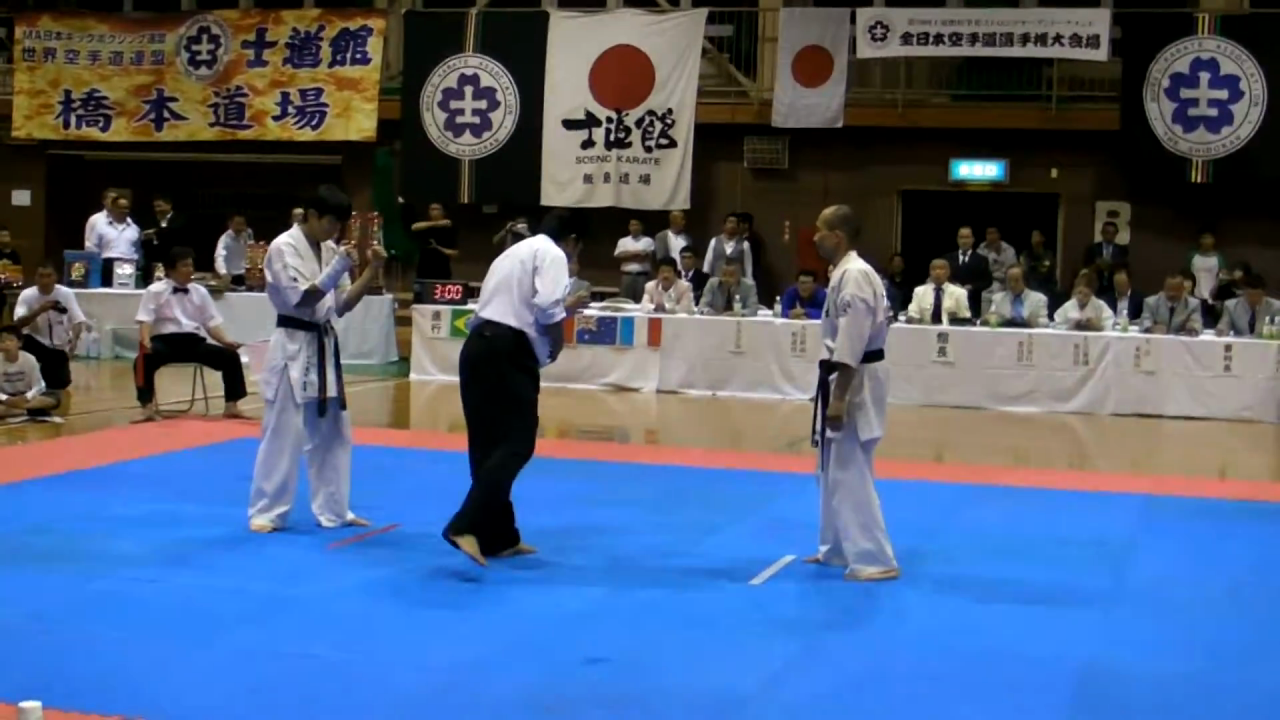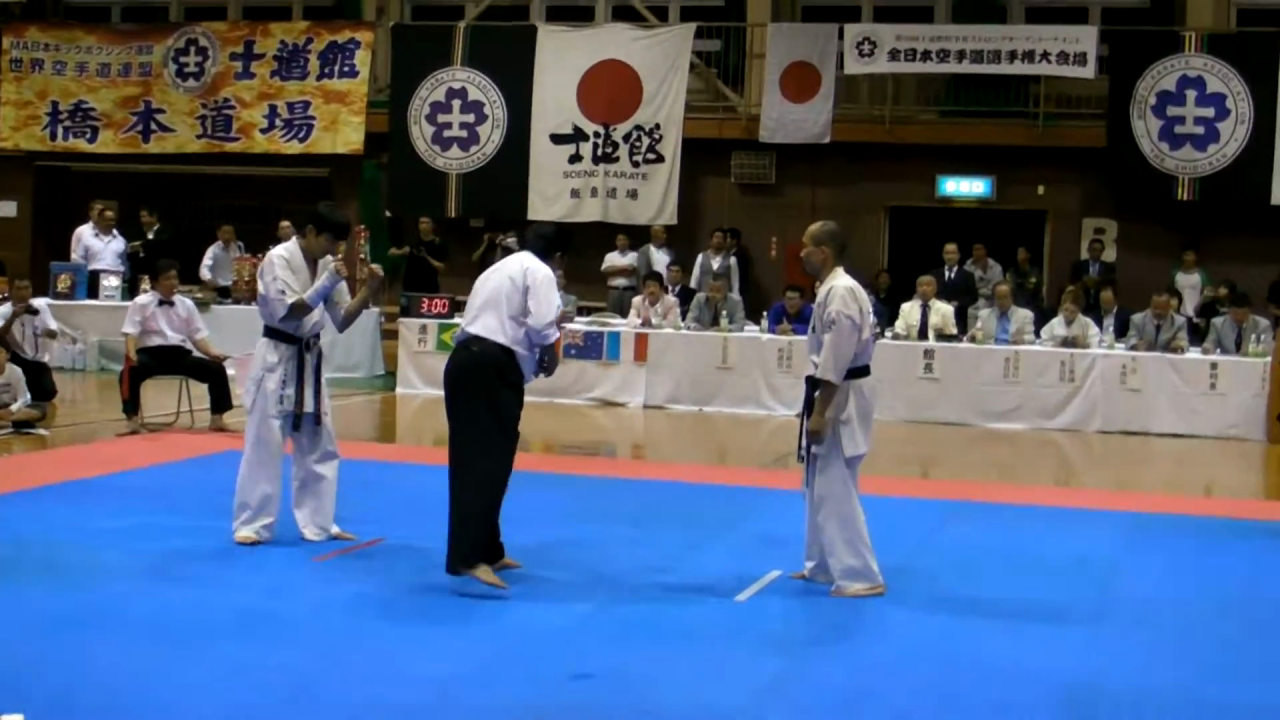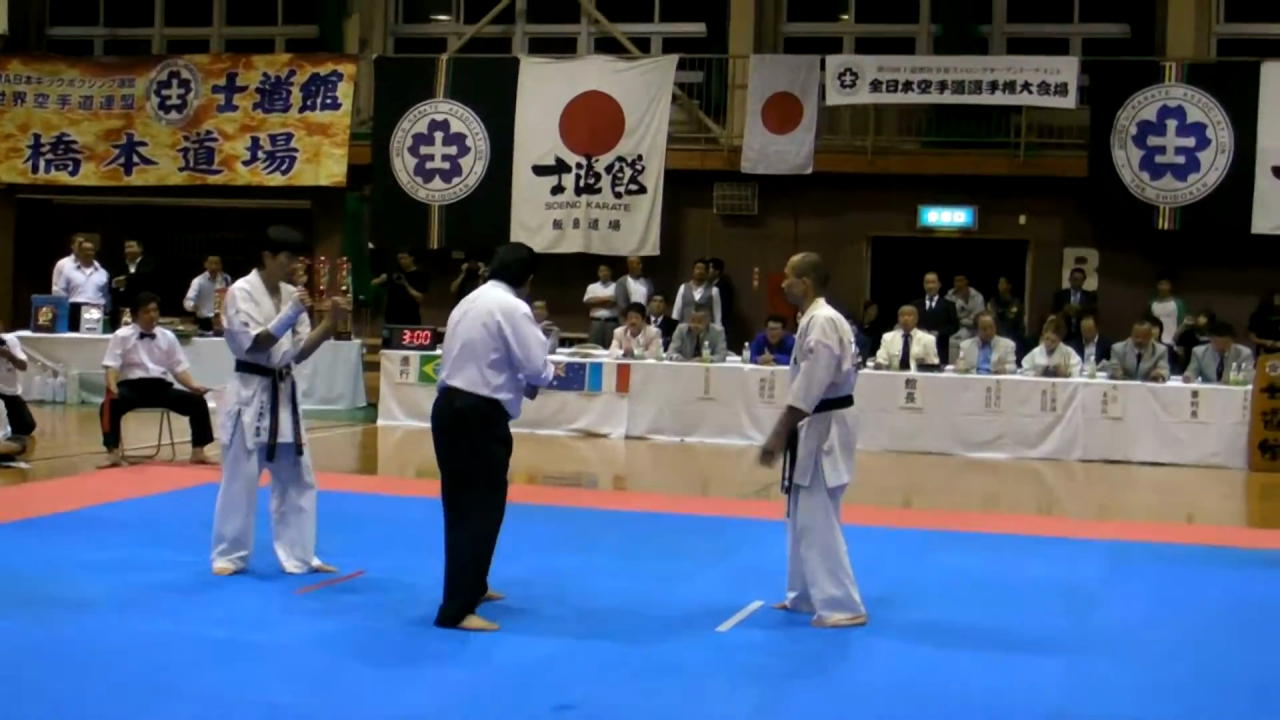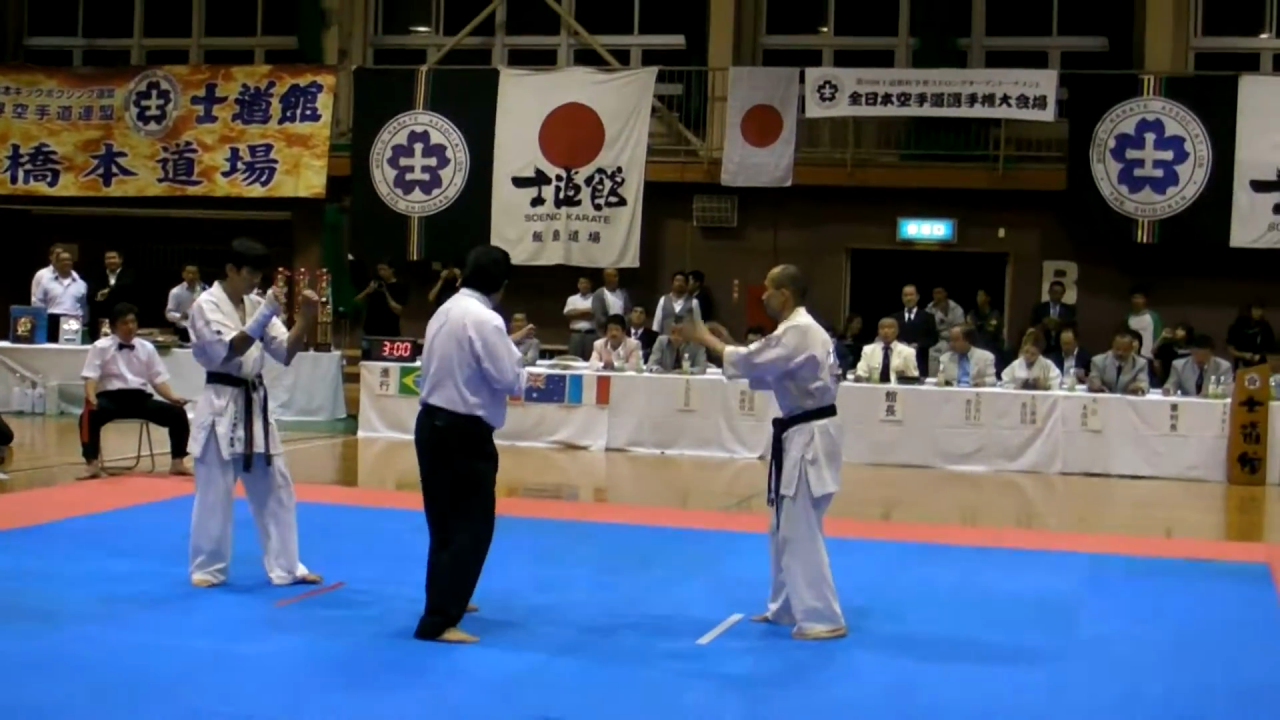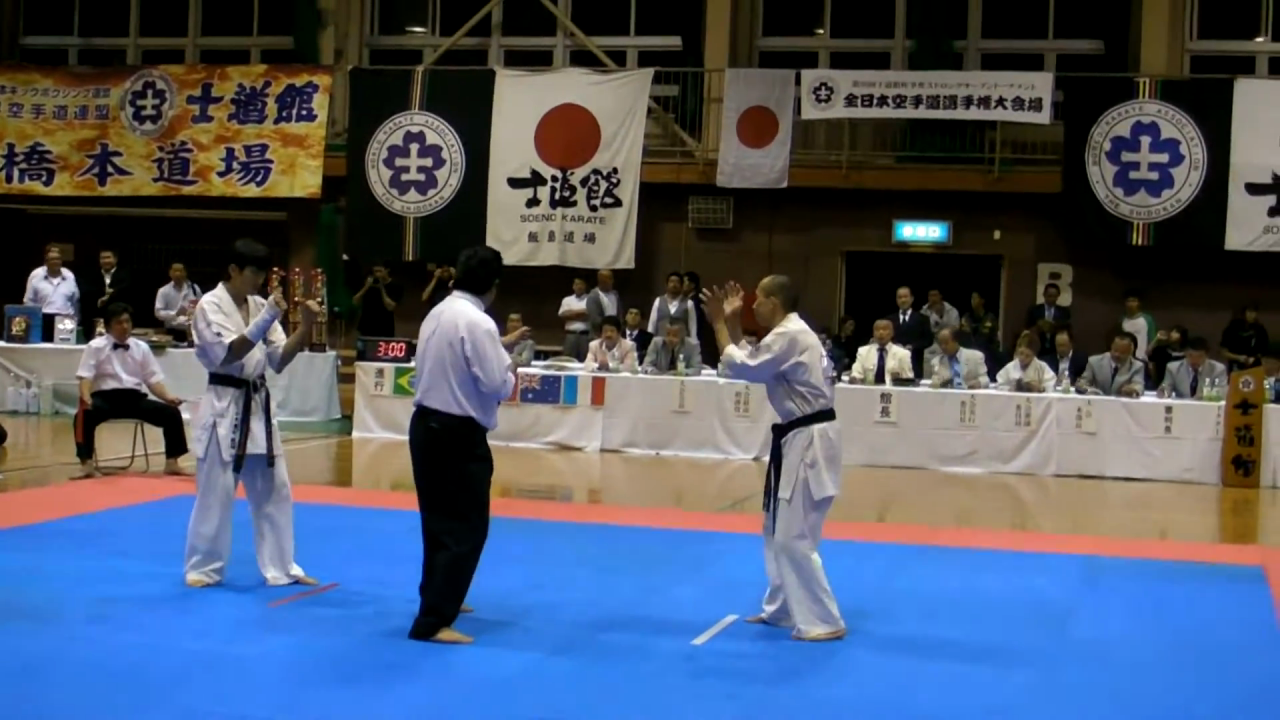
dt=0.3s
person 1, frame 1
left shoulder: (516, 251)
right shoulder: (551, 254)
right elbow: (547, 308)
left wrist: (562, 309)
right wrist: (557, 341)
left hip: (481, 347)
right hip: (505, 352)
left knee: (490, 443)
right knee: (515, 443)
left ankle: (498, 536)
right ankle: (466, 527)
person 1, frame 2
left shoulder: (498, 268)
right shoulder: (539, 271)
right elbow: (542, 326)
left wrist: (533, 355)
right wrist: (549, 360)
left hip: (465, 362)
right hip: (491, 369)
left knee: (475, 458)
right knee: (488, 460)
left ankle: (486, 550)
right ankle: (468, 557)
person 1, frame 3
left shoulder: (469, 302)
right shoulder: (512, 308)
right elbow: (537, 370)
left wrist: (515, 379)
right wrist: (535, 383)
left hip: (451, 408)
right hip: (477, 416)
left knee: (467, 504)
right knee: (478, 510)
left ankle: (470, 585)
right ankle: (457, 608)
person 1, frame 4
left shoulder: (446, 311)
right shoulder: (486, 320)
right elbow: (510, 380)
left wrist: (508, 343)
right wrist: (519, 366)
left hip: (434, 424)
right hip: (463, 432)
left knee: (448, 521)
right knee: (470, 526)
left ankle: (447, 596)
right ankle: (437, 621)
person 1, frame 5
left shoulder: (438, 313)
right shoulder: (477, 322)
right elbow: (497, 385)
left wrist: (500, 346)
right wrist: (511, 372)
left hip: (427, 426)
right hip: (456, 434)
left knee: (442, 522)
right knee: (464, 527)
left ankle: (439, 598)
right ankle: (431, 621)
person 2, frame 1
left shoulder: (854, 274)
right shoulder: (847, 272)
left elbow: (851, 345)
left wrist: (839, 398)
left hip: (854, 383)
right hip: (846, 380)
left knee: (850, 474)
right knee: (834, 472)
left ankle: (875, 560)
right ankle: (837, 549)
person 2, frame 2
left shoulder: (840, 291)
right shoulder: (833, 289)
left elbow: (835, 361)
left wrist: (819, 413)
left hip: (840, 398)
right hip: (833, 397)
left knee: (836, 490)
right knee: (821, 487)
left ankle: (861, 576)
right ankle: (822, 565)
person 2, frame 3
left shoulder: (822, 322)
right shoulder: (817, 319)
left elbow: (808, 389)
left wrist: (778, 436)
right wrist: (785, 434)
left hip: (824, 427)
right hip: (818, 425)
left knee: (818, 520)
right knee: (802, 517)
left ankle: (843, 607)
right ankle: (804, 596)
person 2, frame 4
left shoulder: (799, 330)
right shoulder: (797, 328)
left elbow: (751, 363)
right elbow: (764, 371)
left wrist: (710, 340)
right wrist: (723, 342)
left hip: (810, 438)
right hip: (802, 436)
left knee: (801, 532)
right knee: (786, 529)
left ankle: (823, 619)
right ankle: (787, 608)
person 2, frame 5
left shoulder: (789, 336)
right shoulder: (791, 334)
left elbow: (739, 367)
right elbow: (752, 363)
left wrist: (719, 324)
right wrist: (731, 323)
left hip: (810, 442)
right hip: (800, 440)
left knee: (794, 537)
right knee: (777, 531)
left ankle: (823, 622)
right ankle: (781, 609)
person 3, frame 1
left shoulder: (330, 249)
right shoulder: (283, 247)
left elbow: (341, 306)
right elbow: (301, 299)
left wrist: (372, 271)
right wrist: (339, 268)
left hip: (324, 346)
right hip: (293, 347)
left knee: (333, 436)
right knee: (283, 435)
left ankle: (333, 510)
right ankle: (266, 512)
person 3, frame 2
left shoulder: (328, 265)
right shoulder: (278, 259)
left elbow: (342, 320)
right elbow: (288, 312)
left wrist: (369, 291)
right wrist: (327, 283)
left hip: (309, 360)
right hip: (276, 360)
left knee: (319, 449)
right knee: (264, 448)
left ankle: (318, 523)
right ankle: (251, 524)
person 3, frame 3
left shoulder: (291, 294)
right shoulder: (242, 292)
left elbow: (299, 352)
right elbow: (253, 345)
left wrist: (331, 322)
right wrist: (292, 314)
left hip: (283, 392)
right hip: (249, 393)
left knee: (297, 480)
right knee: (240, 481)
left ankle: (299, 556)
right ankle: (228, 555)
person 3, frame 4
left shoulder: (257, 303)
right shoulder: (207, 304)
left elbow: (286, 352)
right elbow: (230, 349)
left wrist: (306, 318)
right wrist: (266, 313)
left hip: (255, 402)
right hip: (222, 405)
left knee: (276, 488)
right knee: (215, 492)
left ankle: (287, 566)
right ankle: (208, 567)
person 3, frame 5
left shoulder: (260, 306)
right shoulder: (210, 305)
left elbow: (279, 360)
right elbow: (229, 352)
left wrist: (305, 326)
right wrist: (268, 318)
left hip: (258, 404)
right hip: (224, 406)
left knee: (274, 491)
right knee: (215, 493)
left ankle: (281, 567)
right ankle: (202, 568)
